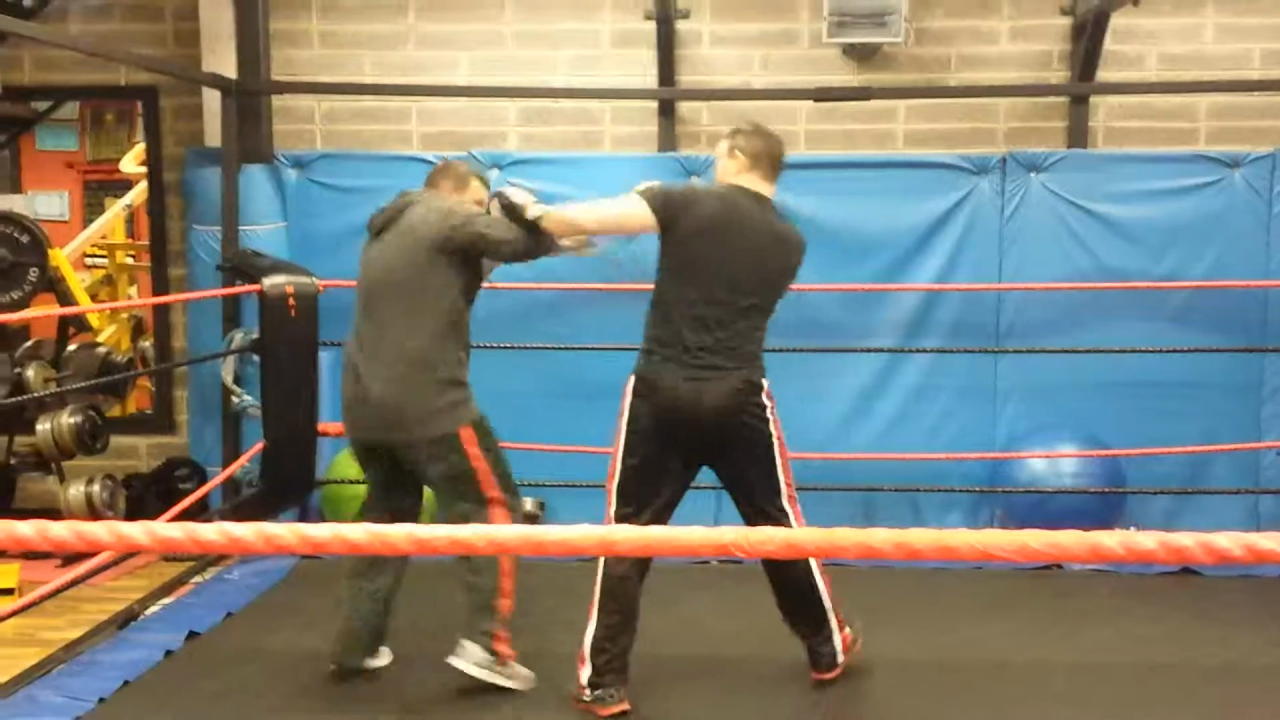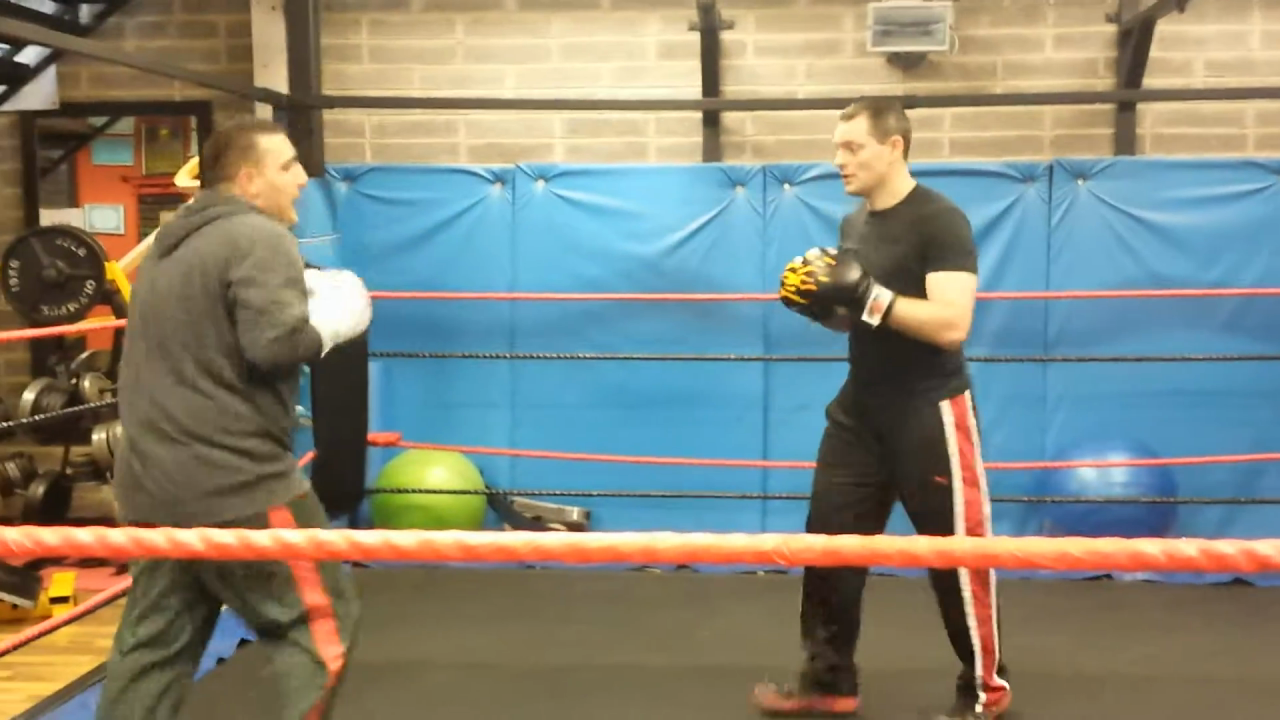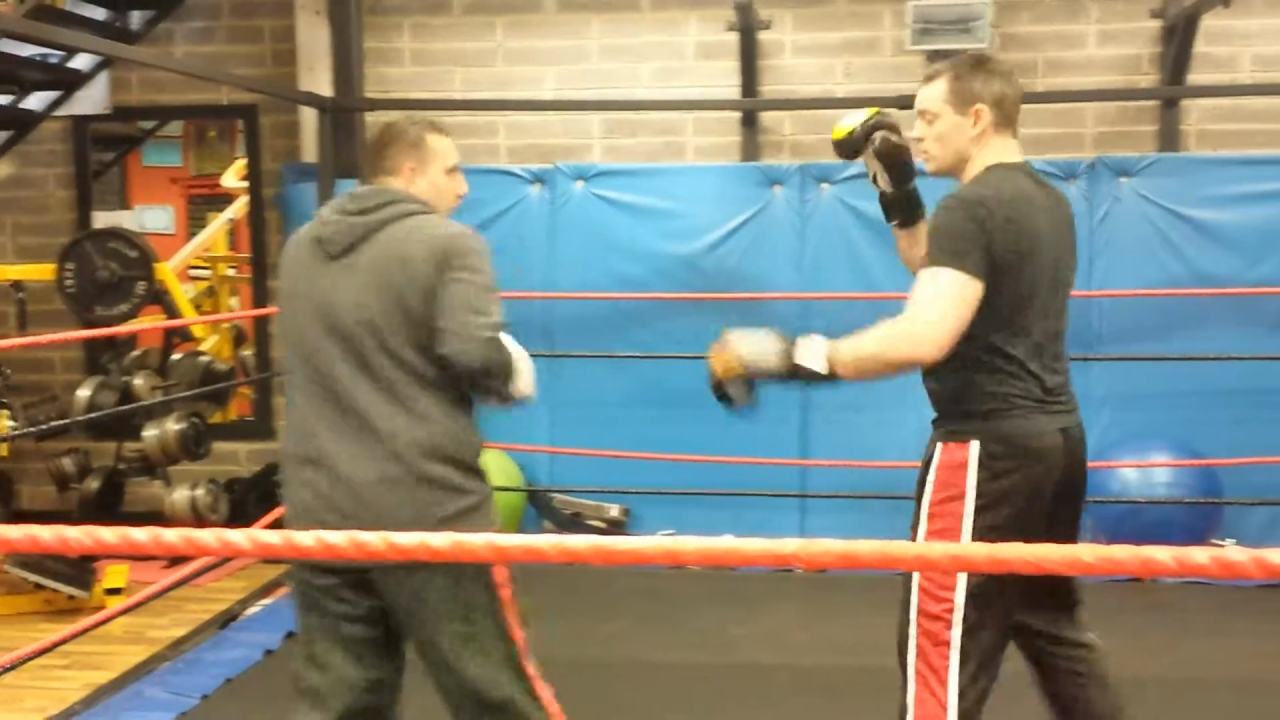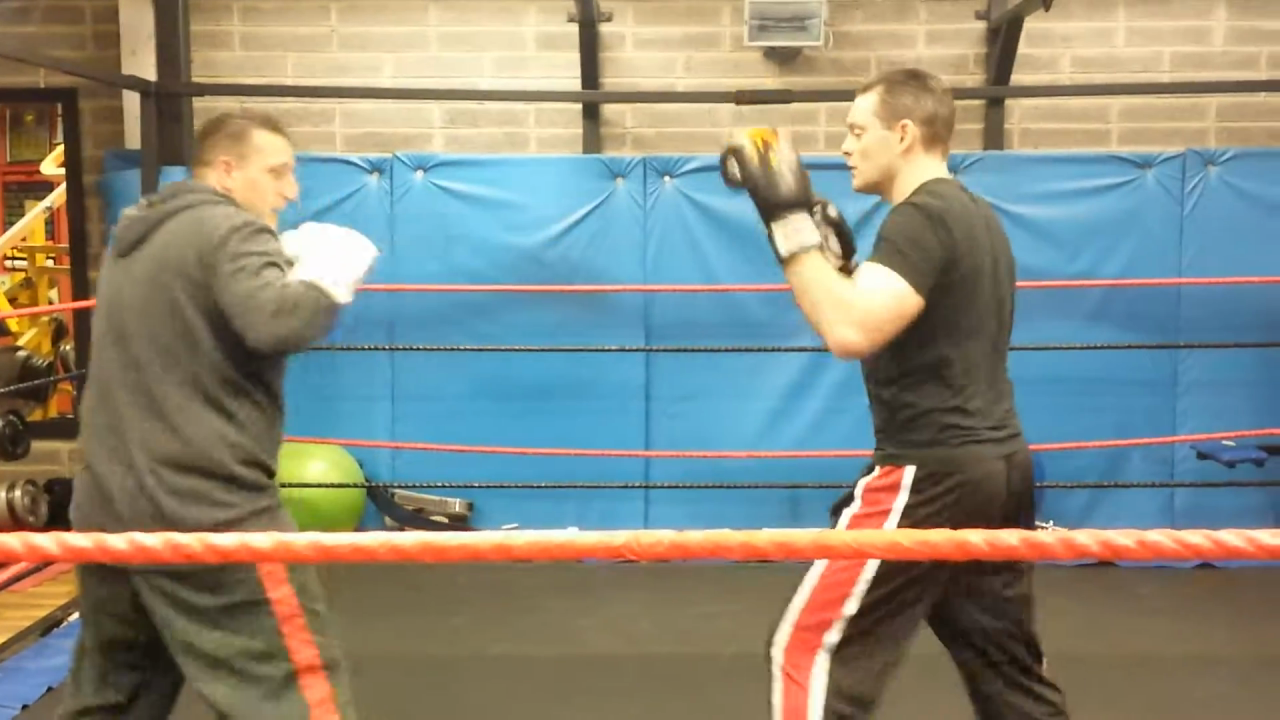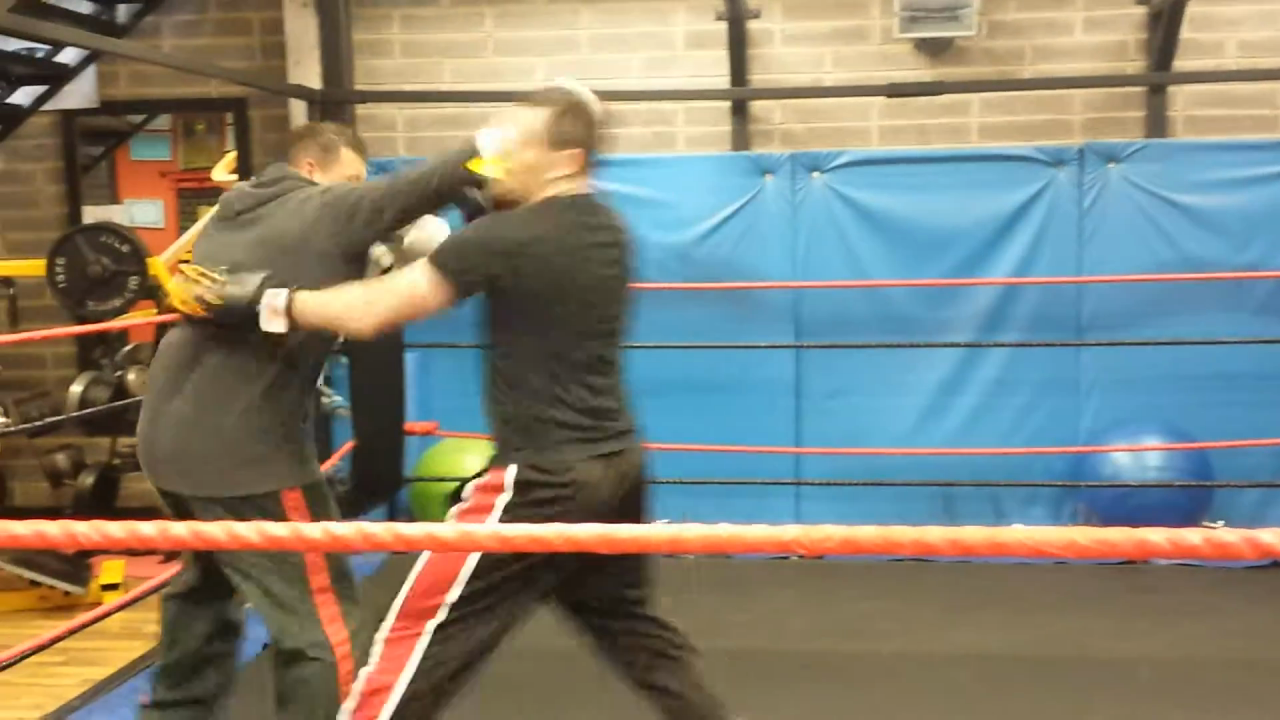
dt=1s
person 1, frame 1
left shoulder: (691, 202)
right shoulder: (790, 241)
left elbow: (600, 217)
left wrist: (537, 218)
left hip: (662, 393)
right hip: (739, 397)
left knee: (628, 535)
right knee: (779, 524)
right ankle: (827, 650)
person 1, frame 2
left shoulder: (940, 221)
right shoulder: (855, 224)
left elbow: (951, 325)
left wrist: (867, 295)
right wrist: (820, 300)
left hip: (931, 411)
right hip: (860, 406)
right knee: (831, 541)
person 1, frame 3
left shoulder: (971, 209)
right shoulder: (1046, 200)
left elbow: (924, 337)
left wrist: (795, 355)
right wrist: (899, 197)
left hip: (987, 450)
right hip: (1052, 434)
left knee: (946, 645)
right knee: (1051, 626)
person 1, frame 4
left shoulder: (921, 219)
right shoulder: (974, 216)
left elbow: (849, 331)
left wrist: (788, 221)
right wrist: (842, 260)
left hip: (932, 476)
right hip: (997, 466)
left knee: (812, 651)
right knee: (1009, 667)
person 1, frame 5
left shoulder: (502, 241)
right shoulder: (607, 230)
left elbow: (371, 313)
left wrist: (265, 299)
left hip: (541, 479)
right hip: (616, 466)
left knee: (416, 640)
right knee: (642, 633)
person 2, frame 1
left shoulder: (390, 234)
right shoulder: (445, 217)
right elbow: (517, 240)
left hip: (365, 404)
right hip: (428, 406)
left knee: (385, 517)
right knee: (490, 509)
left ankle: (357, 646)
right ankle: (485, 645)
person 2, frame 2
left shoulder: (167, 250)
right shoulder: (260, 240)
right elbow: (274, 342)
left wrist: (302, 297)
right wrist: (336, 318)
left hip: (153, 482)
right hip: (236, 482)
left knee: (151, 648)
right knee: (318, 625)
person 2, frame 3
left shoulder: (300, 250)
right shoulder: (447, 245)
right elbow: (473, 351)
right wrist: (515, 370)
left hip: (321, 507)
right hip: (426, 508)
person 2, frame 4
left shoulder: (135, 238)
right shoulder: (230, 232)
right elbow: (280, 323)
left wrist: (284, 267)
right wrist: (329, 273)
left hip: (114, 510)
right hip: (210, 516)
person 2, frame 5
left shoulder: (231, 219)
right shoulder: (326, 214)
right elbow: (411, 189)
right wrist: (487, 154)
left hip: (169, 440)
right hip: (250, 455)
left knee: (205, 580)
right knee: (314, 612)
